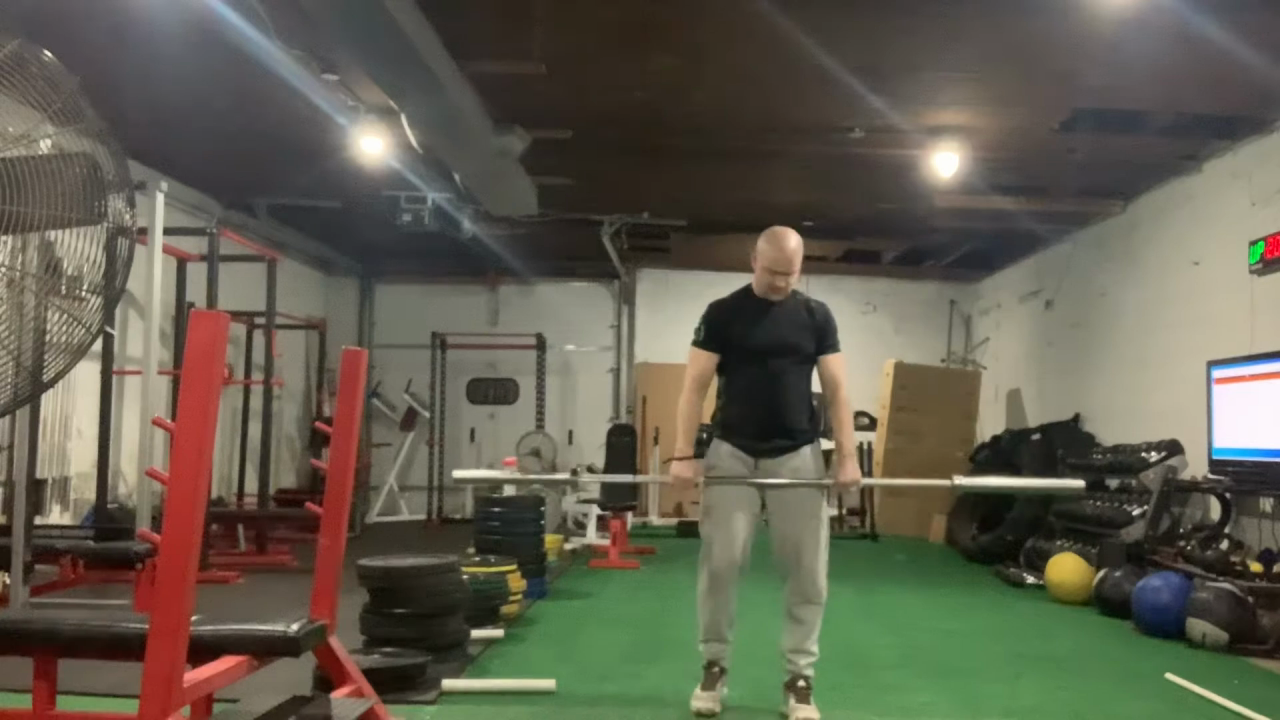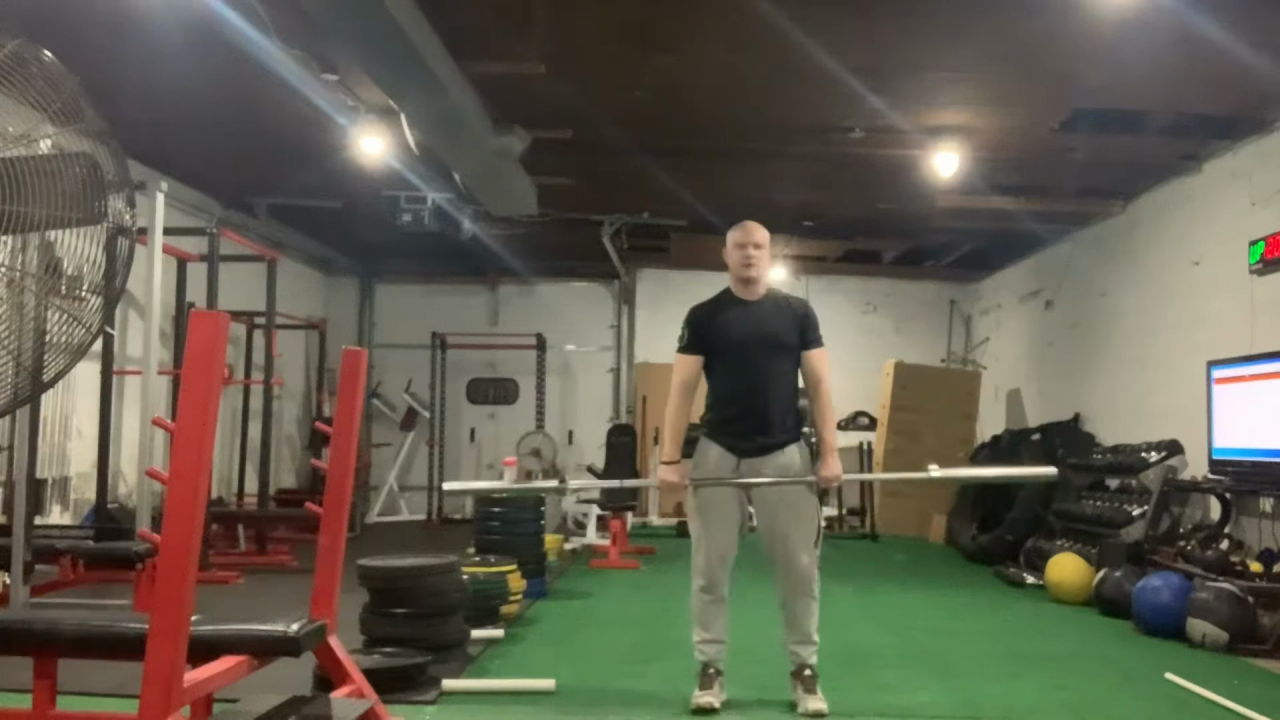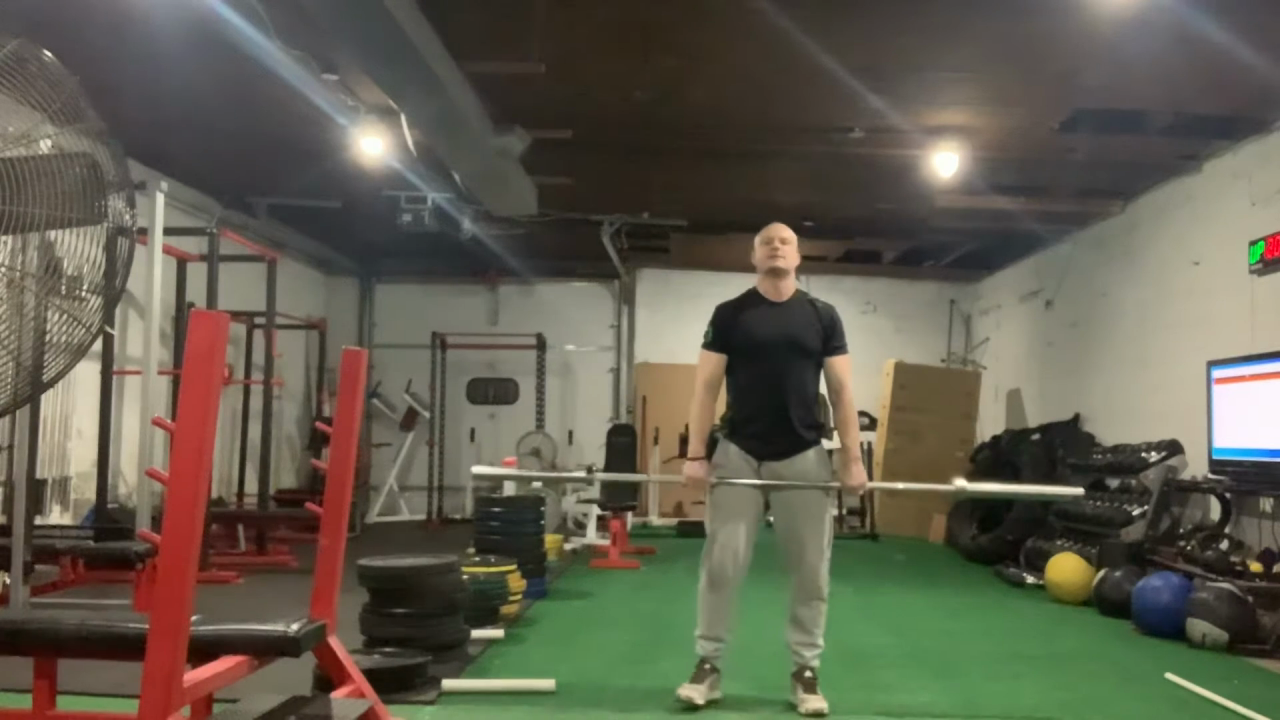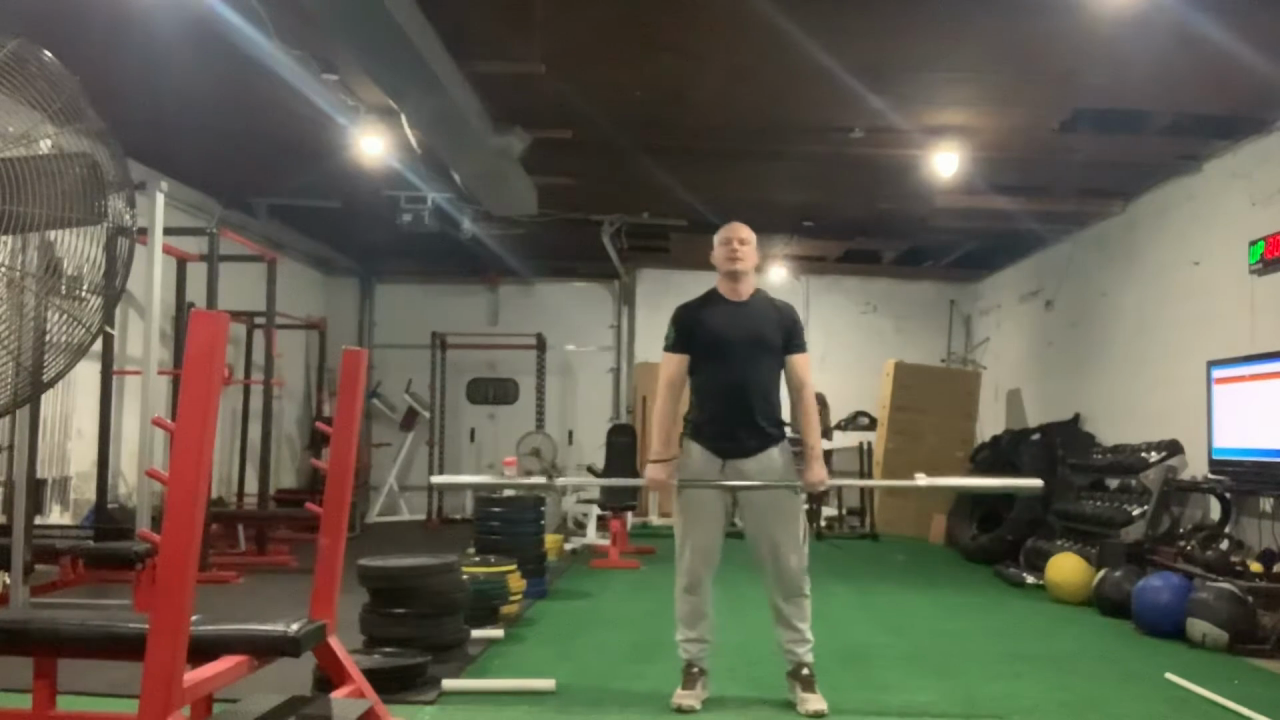
dt=0.5s
person 1, frame 1
left shoulder: (816, 316)
right shoulder: (722, 313)
left elbow: (835, 388)
right elbow: (695, 385)
left wrist: (847, 456)
right wrist: (683, 455)
left hip: (798, 457)
right hip: (732, 455)
left knee: (807, 575)
right knee: (720, 565)
left ankle: (799, 678)
right ankle: (714, 666)
person 1, frame 2
left shoulder: (797, 312)
right shoulder: (704, 316)
left elbow: (818, 384)
right elbow: (682, 388)
left wrist: (829, 451)
right wrist: (669, 457)
left hip: (785, 456)
right hip: (719, 455)
left knee: (799, 570)
right knee: (710, 568)
left ankle: (804, 669)
right ankle: (711, 669)
person 1, frame 3
left shoulder: (823, 316)
right shoulder: (729, 314)
left elbow: (841, 390)
right elbow: (707, 386)
left wrist: (853, 458)
right wrist: (696, 454)
left hip: (803, 458)
right hip: (738, 456)
left knee: (810, 572)
right knee: (720, 565)
left ankle: (805, 671)
right ankle: (707, 664)
person 1, frame 4
left shoulder: (782, 315)
right shoulder: (690, 315)
left elbow: (802, 388)
right elbow: (669, 387)
left wrist: (814, 456)
right wrist: (658, 456)
left hip: (768, 456)
right hip: (703, 455)
left knee: (789, 568)
right knee: (694, 569)
left ankle: (801, 669)
right ankle: (694, 667)
